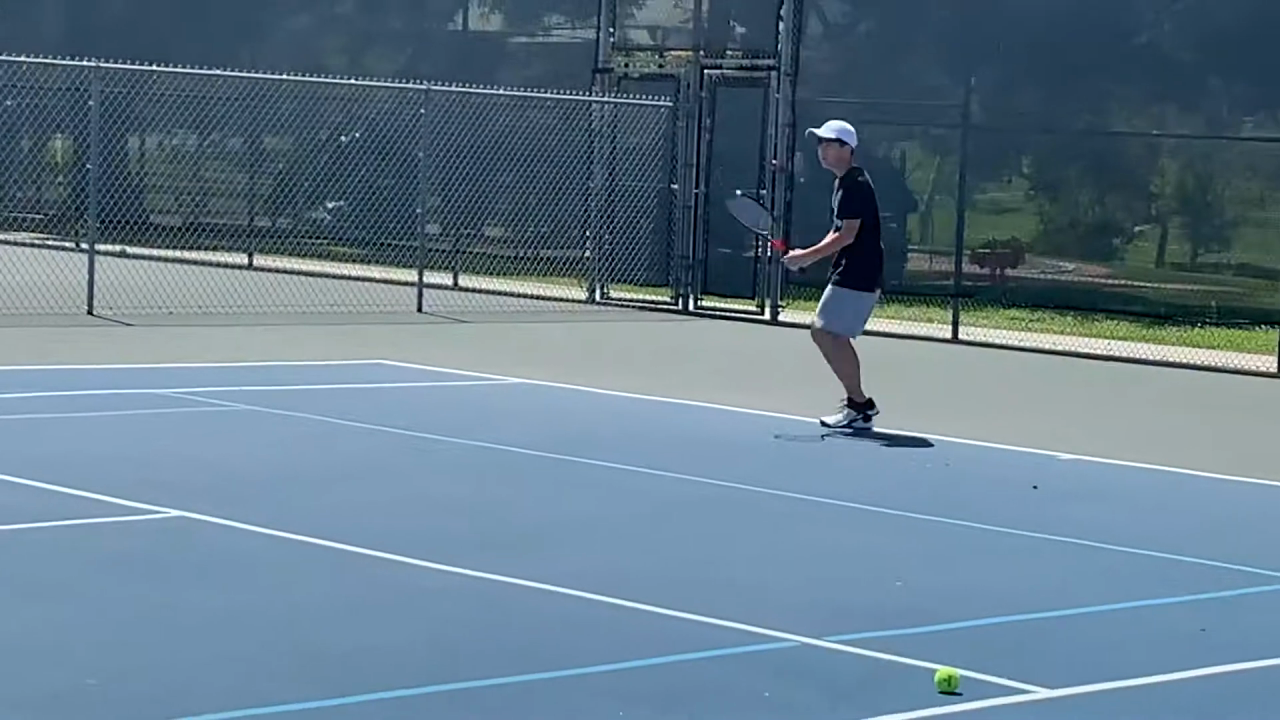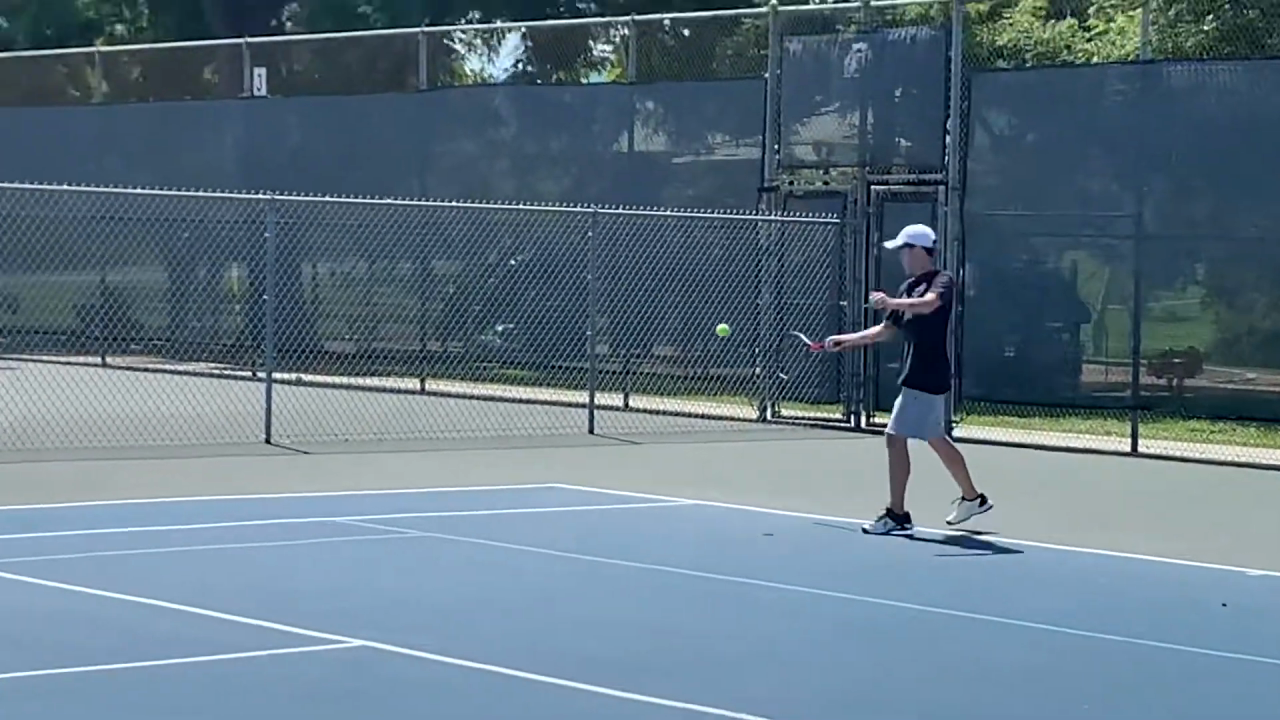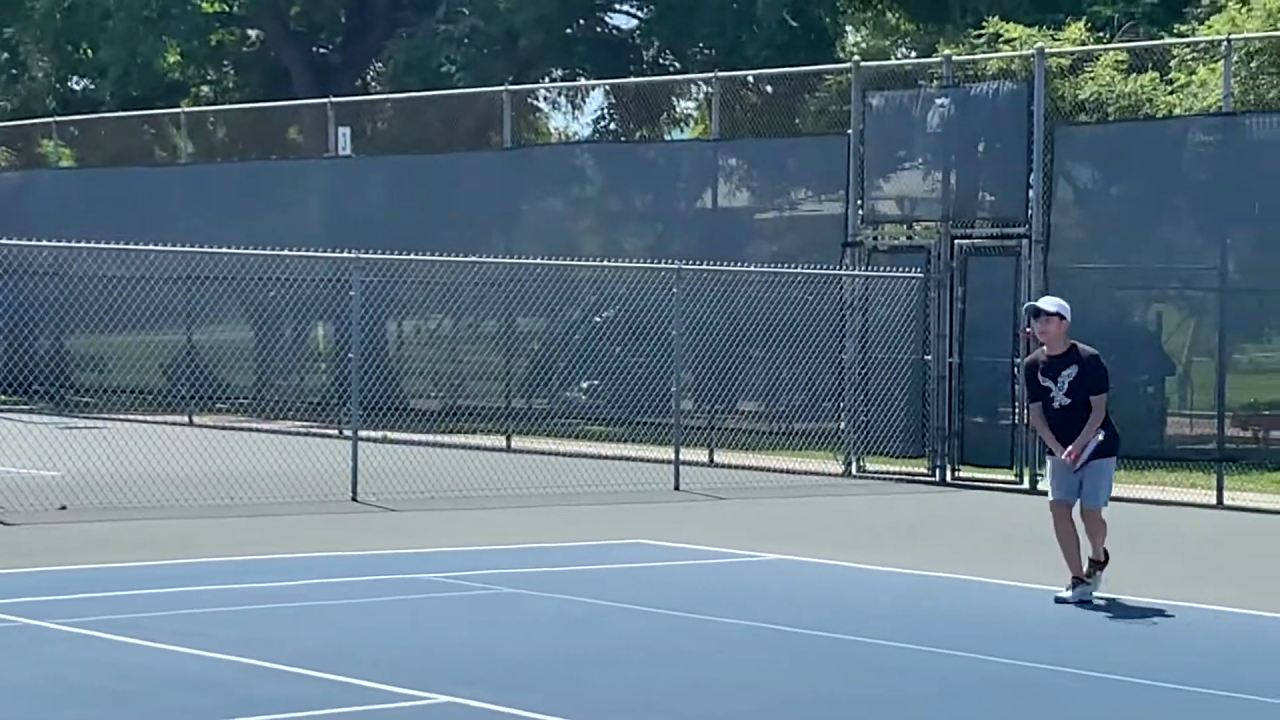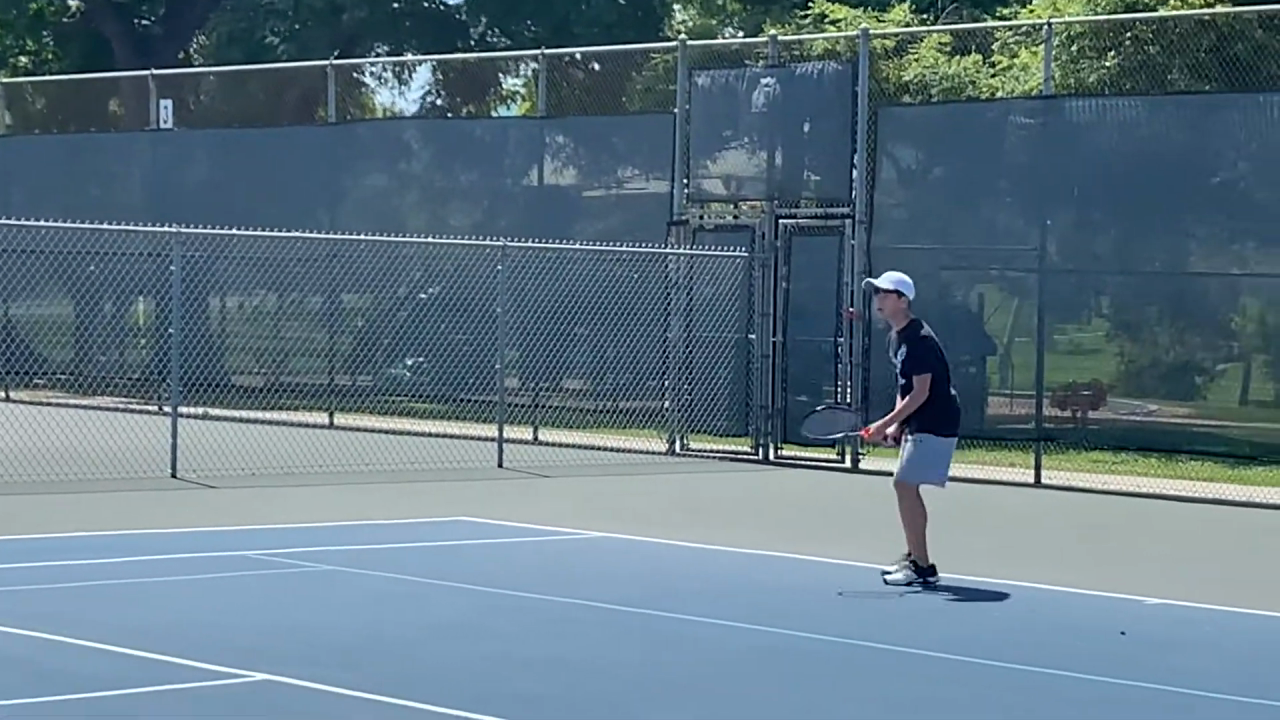
dt=1s
person 1, frame 1
left shoulder: (855, 184)
right shoulder: (844, 182)
left elbow: (847, 235)
left wrist: (807, 254)
right wrist: (809, 255)
left hip: (858, 275)
right hip: (850, 272)
left knee: (823, 333)
right knee: (838, 338)
left ankle: (858, 401)
right ankle: (857, 407)
person 1, frame 2
left shoulder: (942, 280)
right shoulder: (909, 287)
left elbow: (927, 305)
right elbow: (886, 330)
left wrist: (893, 302)
right wrist: (849, 339)
left hip: (925, 377)
right hip: (926, 376)
left knee: (895, 438)
right knee: (936, 439)
left ankle: (897, 514)
right ankle: (972, 498)
person 1, frame 3
left shoulder: (1089, 359)
right shoulder: (1032, 365)
left elbow: (1099, 409)
right elbow: (1036, 415)
left wrist: (1077, 447)
right wrist: (1059, 449)
left hip: (1097, 447)
right hip: (1059, 449)
left knee: (1091, 513)
right knee: (1059, 507)
left ankle: (1098, 558)
right ankle: (1079, 582)
person 1, frame 4
left shoulder: (920, 338)
right shoulder: (895, 338)
left elbow: (921, 393)
left wrist: (885, 422)
right wrist: (896, 426)
left hip: (936, 424)
right hip: (917, 424)
left knee: (906, 486)
right knee: (903, 487)
left ankle: (923, 567)
right ankle: (913, 557)
